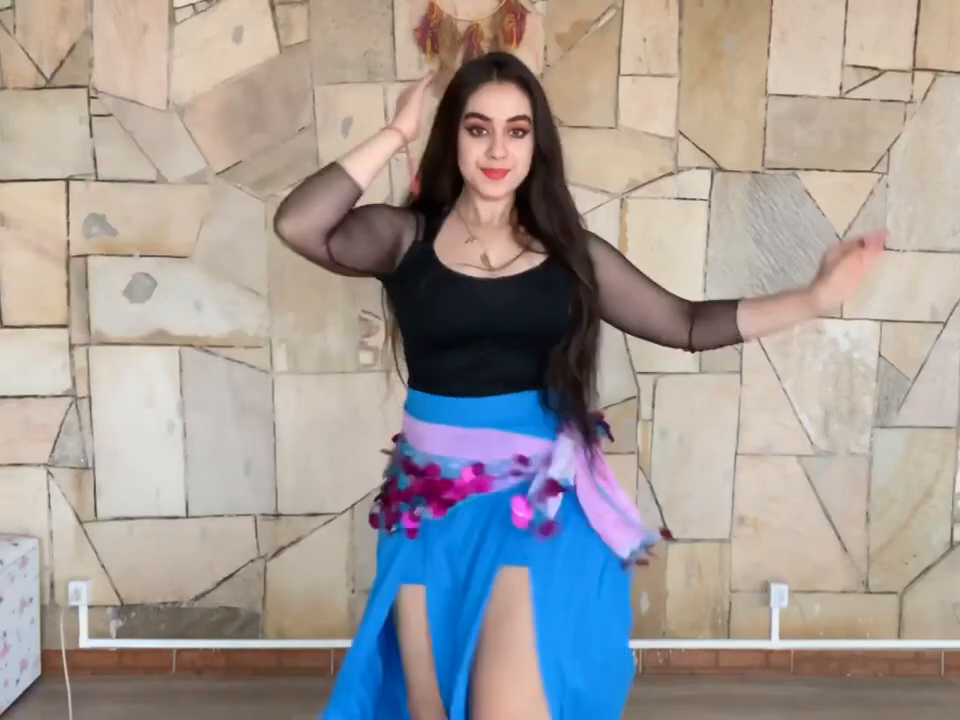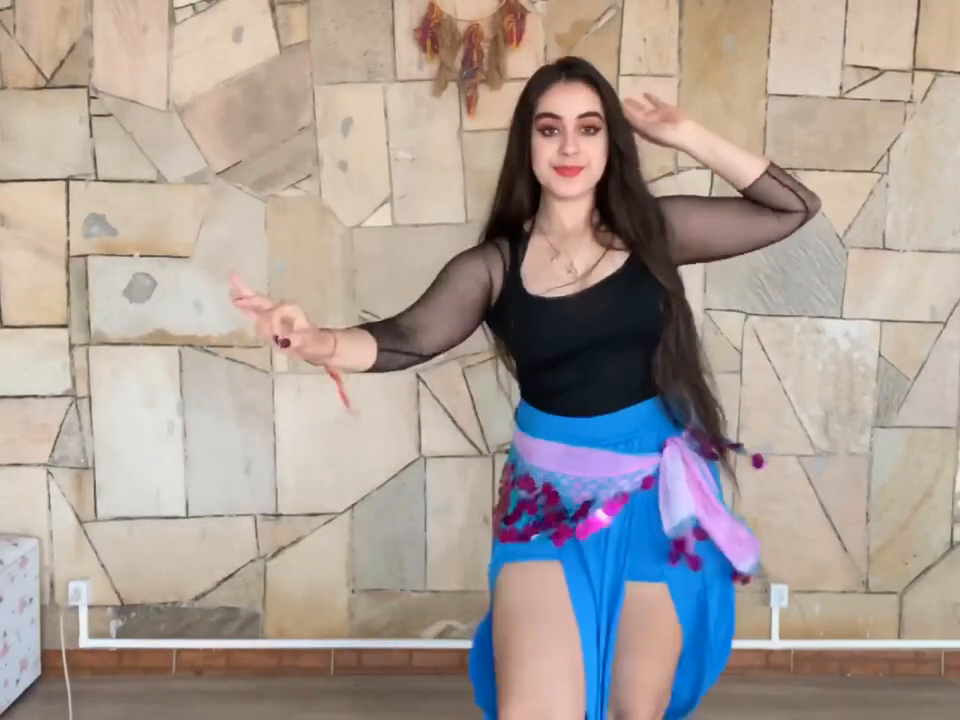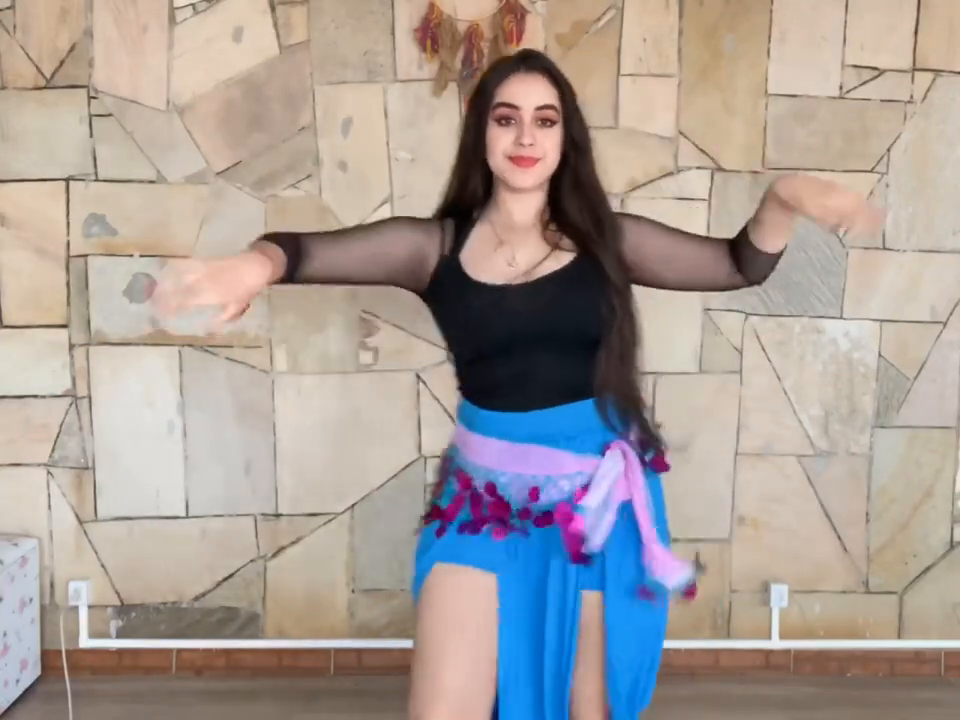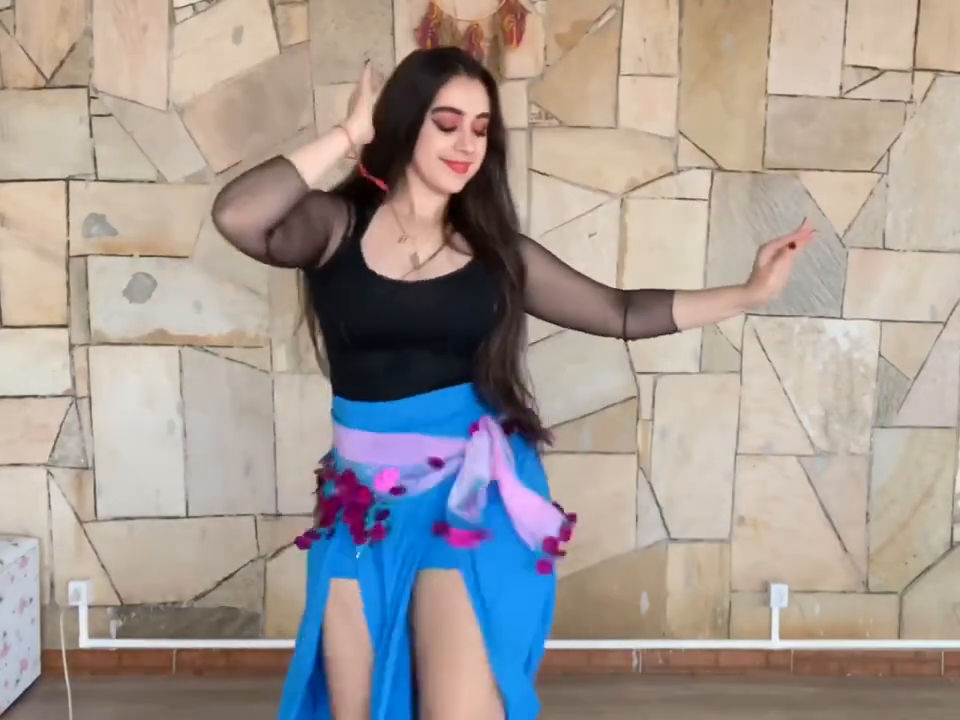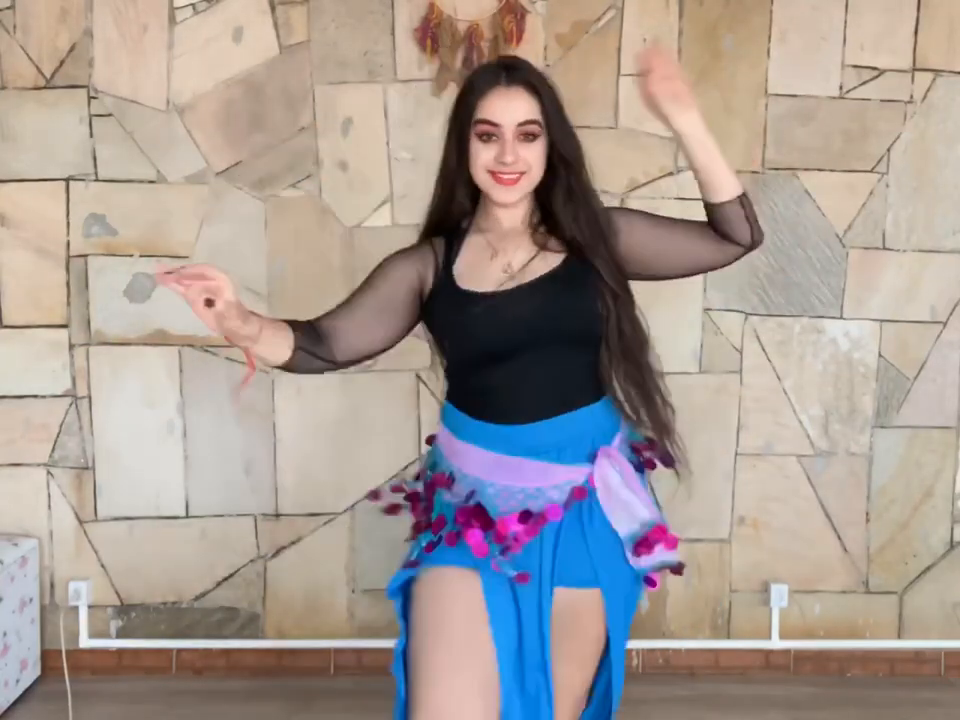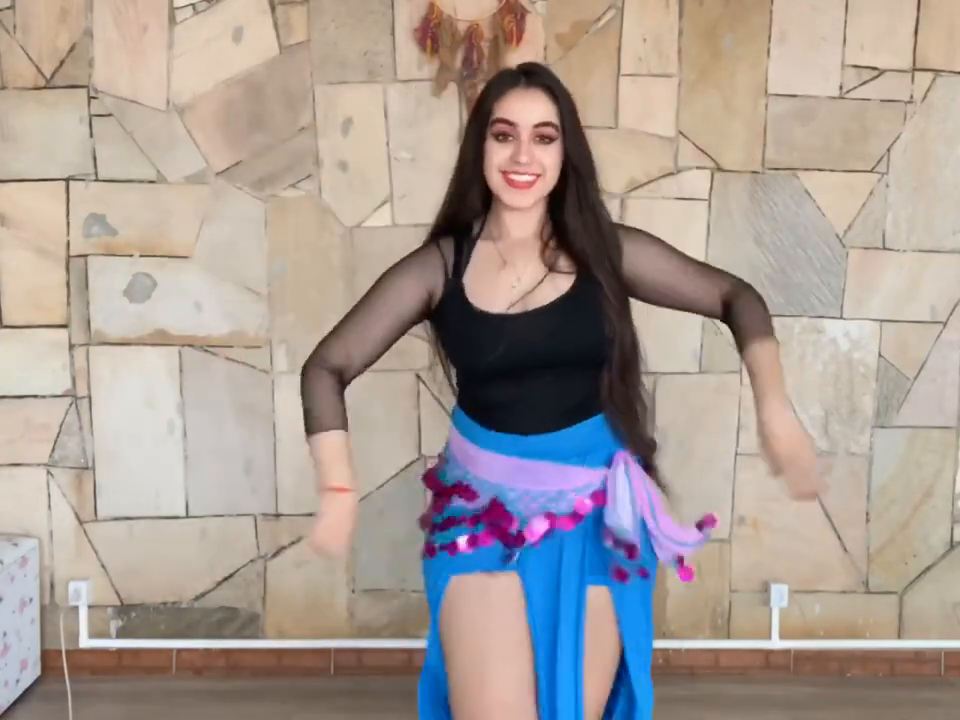
dt=0.7s
person 1, frame 1
left shoulder: (569, 250)
right shoulder: (407, 237)
left elbow: (691, 324)
right elbow: (299, 227)
left wrist: (810, 300)
right wrist: (396, 132)
left hip: (545, 498)
right hip: (433, 501)
person 1, frame 2
left shoulder: (652, 232)
right shoulder: (492, 266)
left elbow: (795, 208)
right elbow: (408, 339)
left wrist: (682, 133)
right wrist: (319, 343)
left hip: (658, 500)
right hip: (549, 503)
person 1, frame 3
left shoulder: (604, 240)
right shoulder: (436, 245)
left elbow: (737, 264)
right elbow: (302, 253)
left wrist: (782, 200)
right wrist: (247, 265)
left hip: (593, 504)
right hip: (483, 501)
person 1, frame 4
left shoulder: (499, 251)
right shoulder: (333, 226)
left elbow: (620, 313)
right elbow: (236, 216)
left wrist: (748, 292)
right wrist: (347, 135)
left hip: (472, 494)
right hip: (364, 502)
person 1, frame 5
left shoulder: (595, 237)
right shoulder: (429, 264)
left elbow: (736, 237)
right elbow: (327, 344)
left wrist: (683, 120)
right wrist: (242, 324)
left hip: (586, 509)
right hip: (471, 511)
person 1, frame 6
left shoulder: (609, 251)
right shoulder: (438, 266)
left elbow: (735, 296)
right elbow: (326, 366)
left wrist: (773, 405)
right wrist: (336, 487)
left hip: (600, 514)
right hip: (485, 516)
